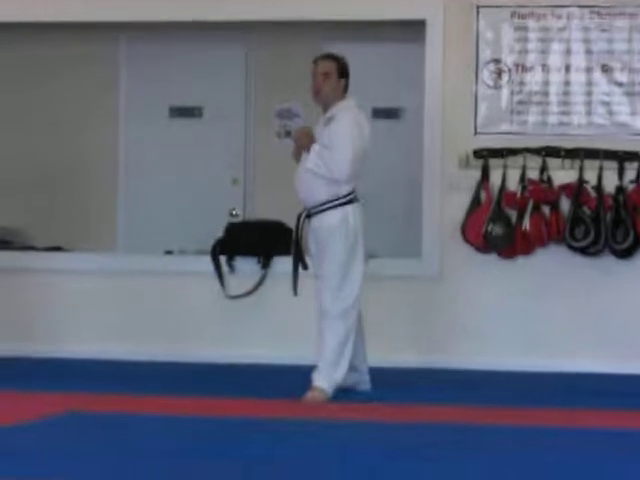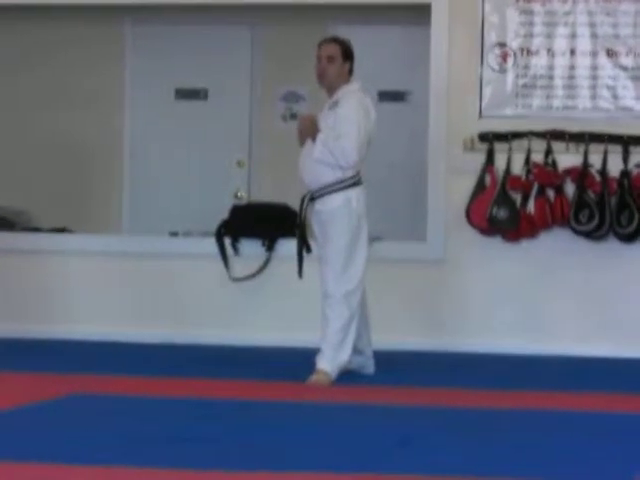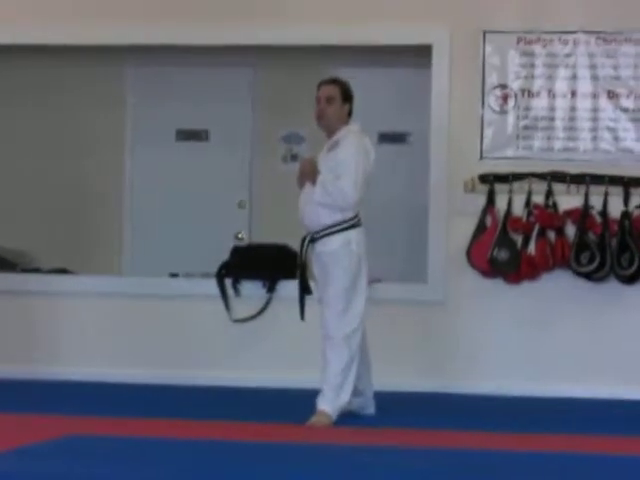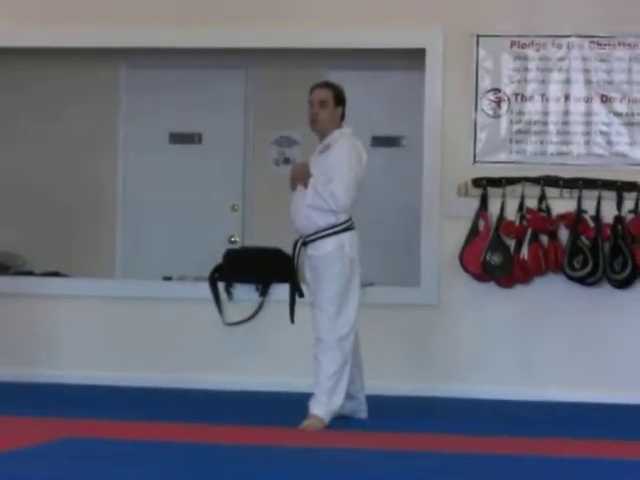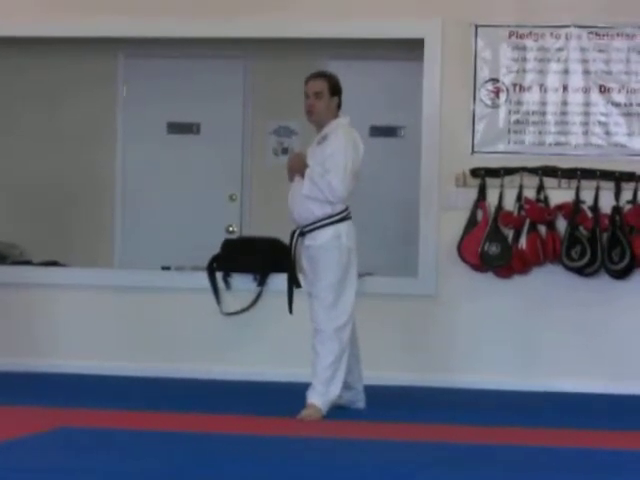
dt=1s
person 1, frame 1
left shoulder: (348, 118)
right shoulder: (329, 120)
left elbow: (341, 168)
left wrist: (310, 146)
right wrist: (304, 153)
left hip: (337, 218)
right hip: (323, 219)
left knee: (335, 300)
right knee: (343, 299)
left ankle: (326, 380)
right ankle: (355, 374)
person 1, frame 2
left shoulder: (354, 102)
right shoulder: (333, 105)
left elbow: (349, 155)
left wrist: (315, 135)
right wrist: (308, 137)
left hip: (341, 201)
right hip: (326, 202)
left knee: (339, 284)
right knee: (348, 282)
left ankle: (329, 363)
right ankle: (359, 357)
person 1, frame 3
left shoulder: (353, 143)
right shoulder: (333, 146)
left elbow: (347, 196)
left wrist: (315, 177)
right wrist: (308, 180)
left hip: (341, 243)
right hip: (326, 243)
left knee: (339, 326)
right knee: (348, 323)
left ankle: (329, 405)
right ankle: (360, 398)
person 1, frame 4
left shoulder: (345, 146)
right shoulder: (325, 149)
left elbow: (340, 198)
left wrist: (307, 180)
right wrist: (301, 183)
left hip: (334, 246)
right hip: (318, 246)
left knee: (332, 329)
right knee: (341, 327)
left ankle: (322, 408)
right ankle: (352, 402)
person 1, frame 5
left shoulder: (342, 137)
right shoulder: (322, 140)
left elbow: (336, 189)
left wrist: (304, 170)
right wrist: (298, 173)
left hip: (331, 236)
right hip: (315, 237)
left knee: (329, 319)
right knee: (338, 318)
left ankle: (320, 398)
right ankle: (350, 392)
